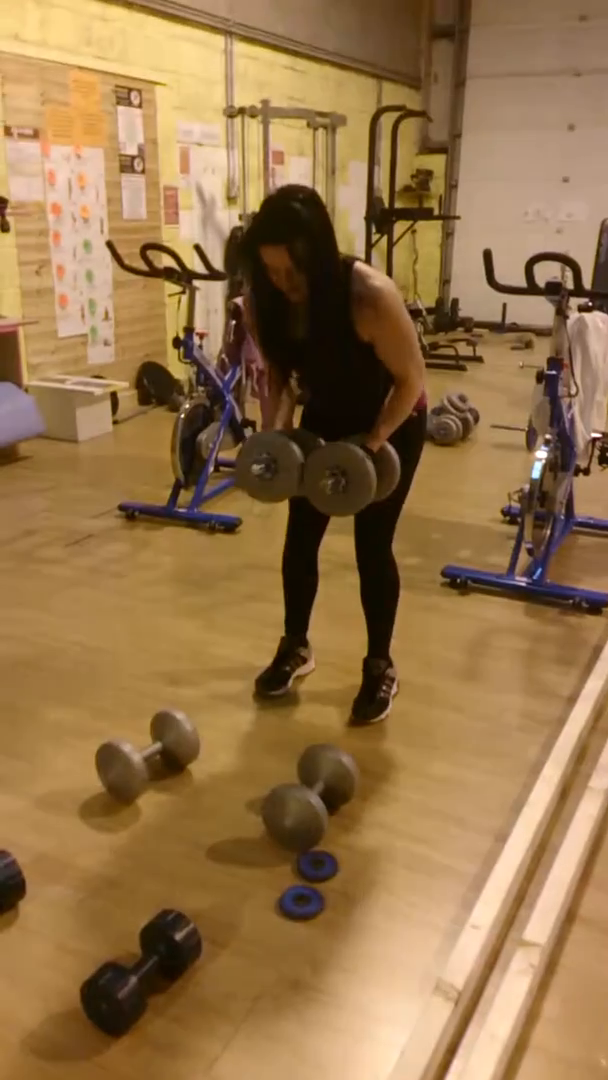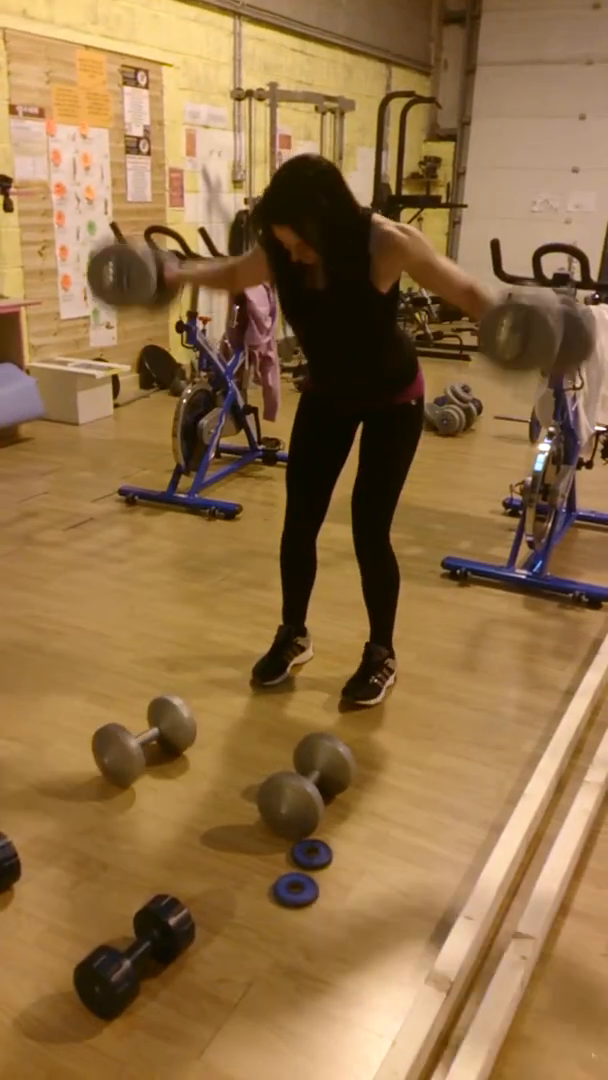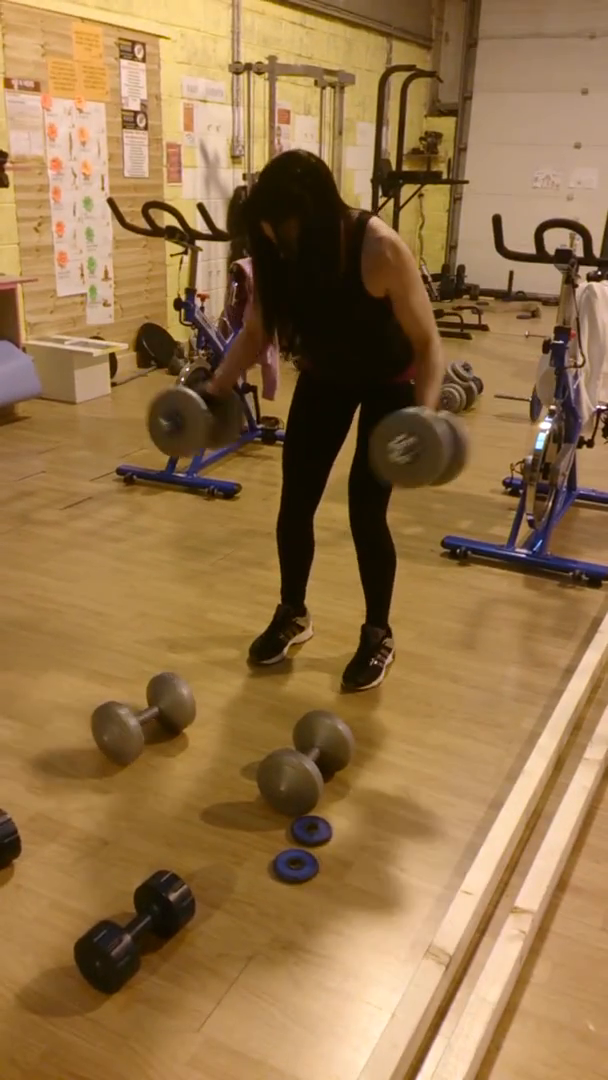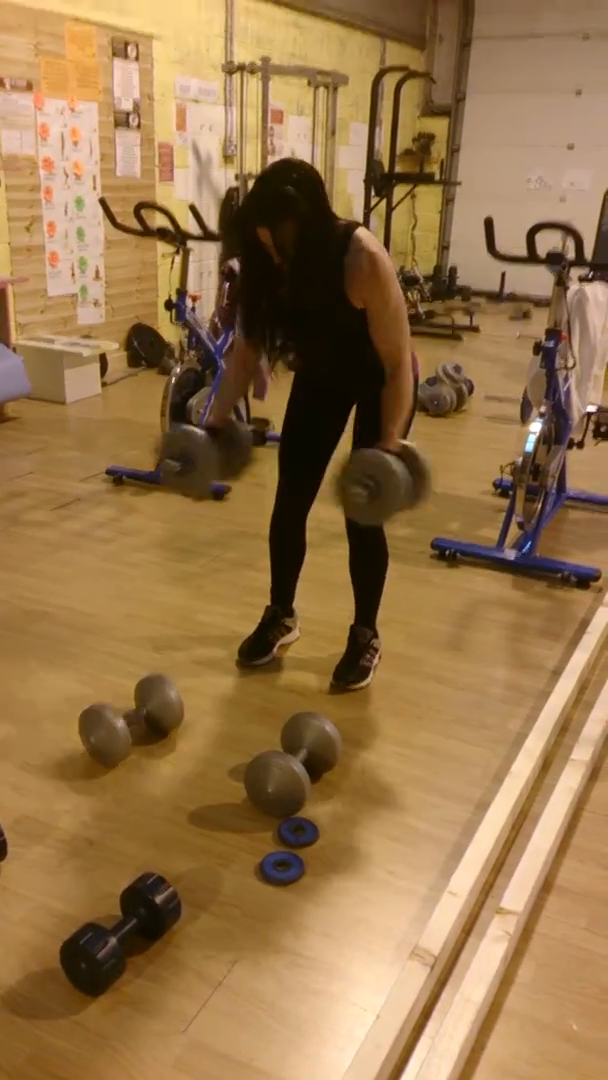
dt=0.7s
person 1, frame 1
left shoulder: (370, 296)
right shoulder: (261, 300)
left elbow: (411, 377)
right elbow: (278, 373)
left wrist: (372, 443)
right wrist: (276, 432)
left hip: (392, 418)
right hip: (325, 414)
left knee: (371, 542)
right knee: (300, 534)
left ankle: (380, 667)
right ankle: (295, 647)
person 1, frame 2
left shoulder: (385, 242)
right shoulder: (280, 253)
left elbow: (463, 289)
right elbow: (233, 273)
right wrist: (175, 273)
left hip: (392, 399)
right hip: (325, 394)
left knee: (369, 530)
right knee: (300, 520)
left ankle: (381, 655)
right ankle: (293, 635)
person 1, frame 3
left shoulder: (379, 249)
right shoulder: (278, 253)
left elbow: (425, 340)
right elbow: (259, 328)
left wrist: (426, 409)
right wrist: (218, 386)
left hip: (388, 384)
right hip: (322, 379)
left knee: (366, 511)
right knee: (295, 503)
left ankle: (378, 635)
right ankle: (292, 614)
person 1, frame 4
left shoulder: (364, 260)
right shoulder: (266, 262)
left elbow: (397, 362)
right elbow: (249, 344)
left wrist: (390, 447)
right wrist: (218, 417)
left hip: (378, 385)
right hip: (318, 379)
right knee: (289, 501)
left ankle: (365, 636)
right ankle: (280, 615)
